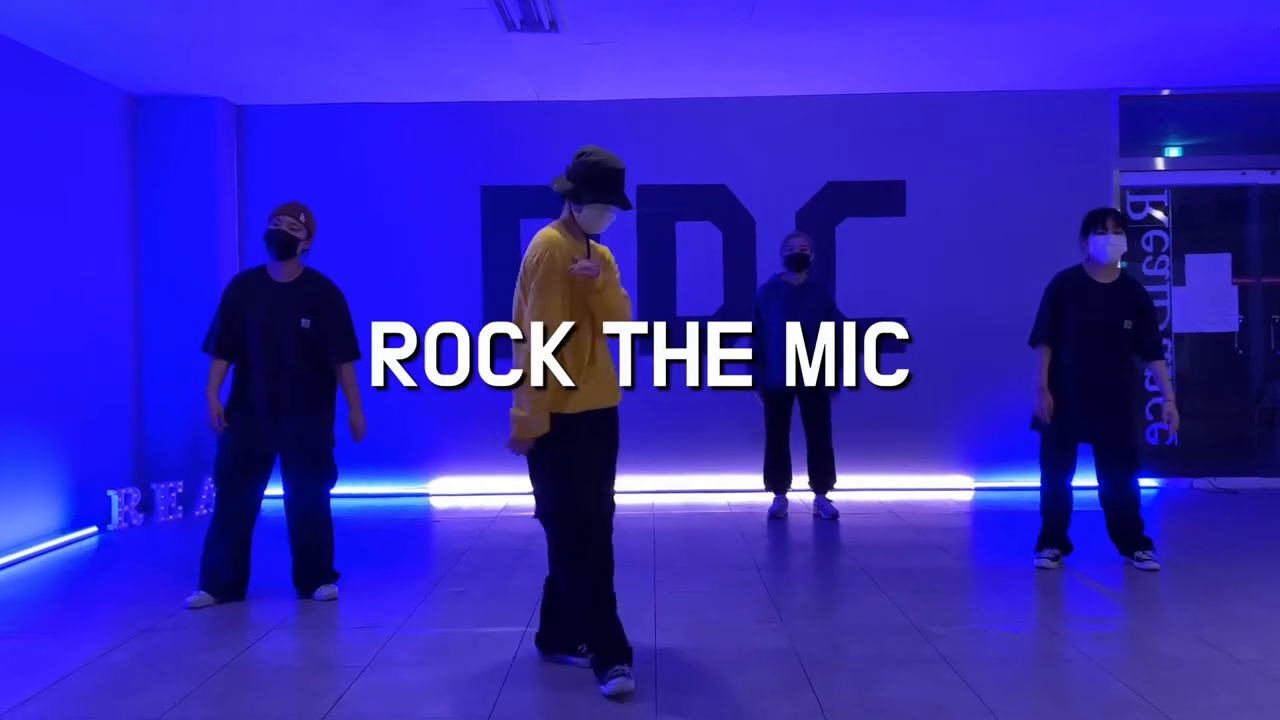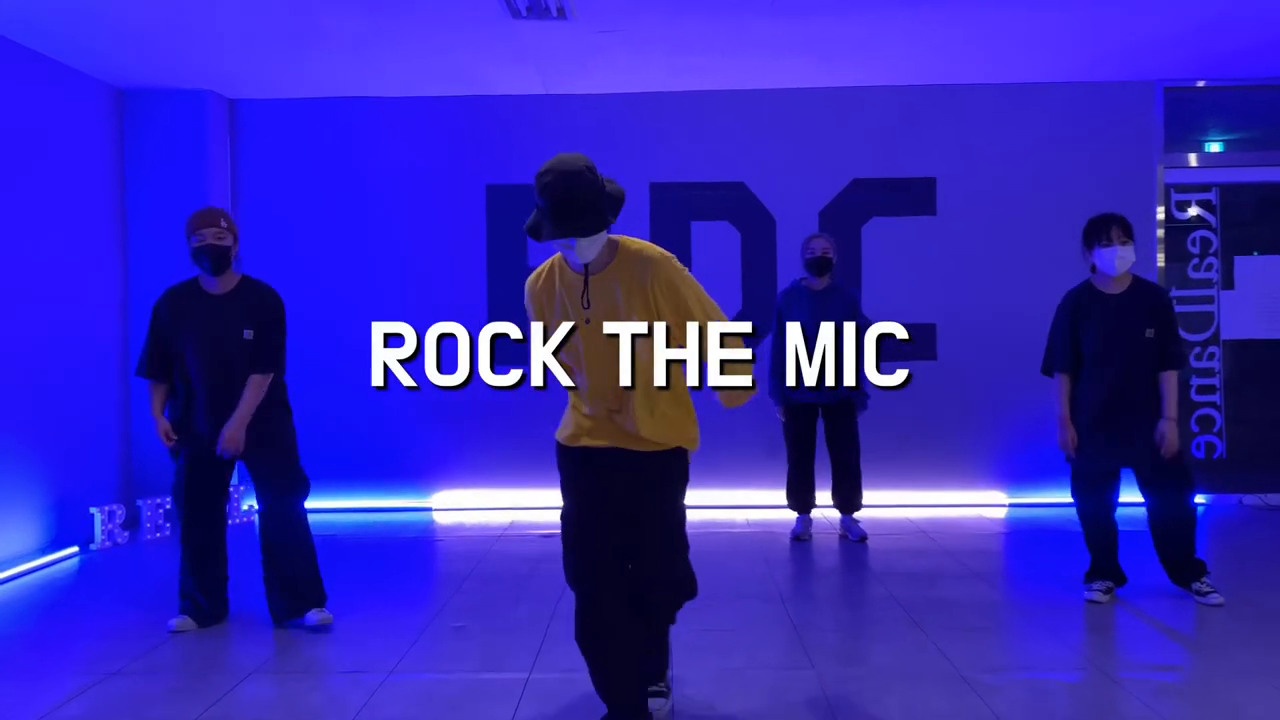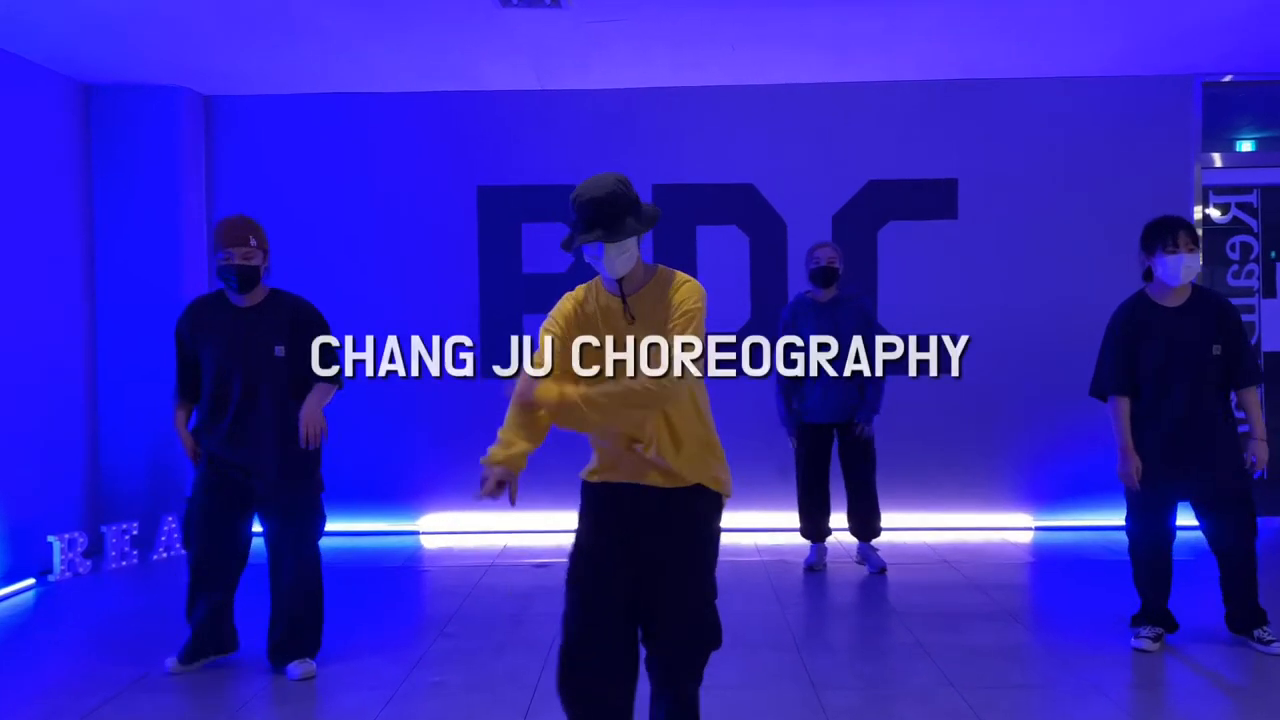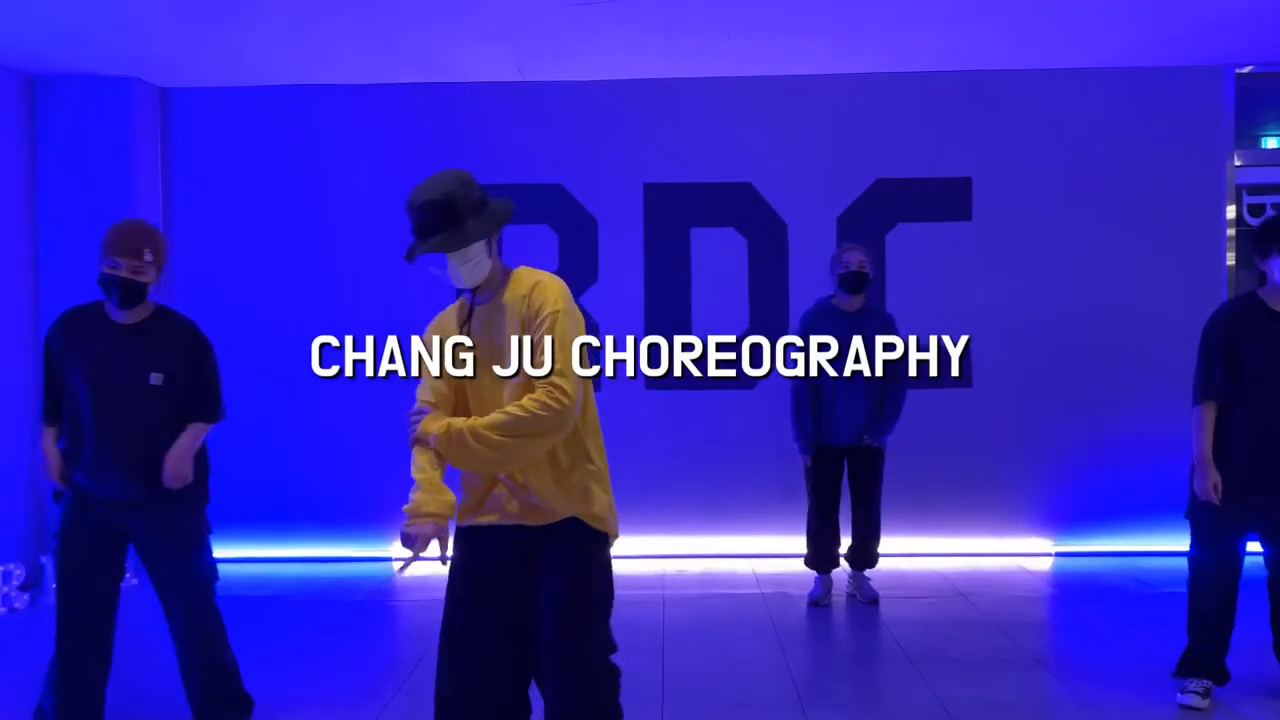
dt=0.7s
person 1, frame 1
left shoulder: (600, 256)
right shoulder: (551, 247)
left elbow: (619, 320)
right elbow: (540, 339)
left wrist: (597, 282)
right wrist: (528, 418)
left hip: (596, 411)
right hip: (557, 420)
left knee: (587, 532)
right knee: (581, 537)
left ankle: (560, 636)
right ankle: (609, 652)
person 1, frame 2
left shoulder: (654, 268)
right shoulder: (541, 286)
left elbow: (714, 331)
left wrist: (734, 389)
left hip: (657, 449)
right hip: (584, 450)
left knee: (660, 582)
right knee: (596, 596)
left ankle: (650, 668)
person 1, frame 3
left shoulder: (682, 294)
right shoulder: (573, 311)
left elbow: (658, 385)
right elbow: (536, 390)
left wrist: (561, 400)
right wrist: (507, 455)
left hip: (688, 488)
right hip: (612, 492)
left knee: (680, 643)
right knee: (592, 646)
person 1, frame 4
left shoulder: (543, 295)
right shoulder: (439, 331)
left elbow: (562, 403)
right elbow: (429, 428)
left wrist: (452, 432)
right wrist: (427, 507)
left hip: (563, 520)
right hip: (485, 527)
person 2, frame 1
left shoulder: (323, 293)
right shoulder: (242, 287)
left elbow: (341, 358)
right elbow: (223, 348)
left wrist: (355, 409)
right wrist: (213, 395)
left hip: (306, 414)
right hip: (249, 411)
left knee: (308, 498)
right knee: (234, 496)
left ankle: (317, 578)
right ankle: (220, 584)
person 2, frame 2
left shoulder: (264, 300)
right shoulder: (172, 304)
left elbow: (265, 369)
right elbow: (158, 369)
left wrist: (240, 421)
right wrist: (159, 414)
left hip: (263, 426)
right hip: (198, 429)
left knee: (283, 510)
right knee: (198, 519)
left ankle: (305, 602)
right ankle: (200, 607)
person 2, frame 3
left shoulder: (298, 314)
right shoulder: (197, 318)
left elbow: (328, 374)
right elbow: (187, 385)
left wrist: (313, 404)
right wrist: (184, 428)
left hip: (287, 457)
right hip: (223, 455)
left knee: (293, 552)
right knee: (209, 544)
left ankle: (295, 649)
right ankle: (208, 639)
person 2, frame 4
left shoulder: (184, 337)
right shoulder: (68, 330)
left elbow: (207, 411)
right elbow: (51, 404)
left wrist: (186, 446)
right wrist: (52, 450)
left hip: (165, 497)
right hip: (88, 494)
left knee: (190, 603)
right knee: (79, 607)
person 3, frame 1
left shoulder: (1134, 293)
right shoulder: (1064, 285)
left elbow: (1152, 350)
right elbow: (1045, 341)
left wrist: (1168, 397)
right wrist: (1042, 388)
left hip: (1114, 399)
right hip: (1064, 396)
left knee: (1120, 473)
right knee: (1056, 473)
left ankle: (1133, 543)
right ankle: (1052, 543)
person 3, frame 2
left shoulder: (1154, 298)
right shoulder: (1075, 303)
left elbow: (1169, 364)
right elbow: (1062, 368)
left wrist: (1169, 417)
right wrist: (1064, 420)
left hip: (1147, 420)
right hip: (1093, 423)
left knee: (1173, 496)
right knee: (1093, 501)
left ankle: (1190, 573)
right ankle: (1104, 574)
person 3, frame 3
left shoulder: (1218, 310)
right shoulder: (1130, 317)
left elbow: (1244, 379)
right elbow: (1117, 390)
right wrist: (1126, 449)
left hip: (1216, 447)
right hip: (1152, 450)
left knee: (1236, 532)
right knee: (1148, 536)
right ankle: (1153, 619)
person 3, frame 4
right shoulder: (1233, 319)
right elbow: (1208, 396)
right wrist: (1204, 464)
right hip: (1231, 473)
right knee: (1214, 569)
right ankle: (1202, 667)
person 4, frame 1
left shoulder: (821, 294)
right shoulder: (767, 292)
left elbow: (834, 338)
right elbow: (757, 338)
right wrist: (758, 380)
right hip: (776, 381)
left knee: (819, 438)
right knee: (776, 439)
left ankle: (821, 496)
right ankle: (779, 496)
person 4, frame 2
left shoulder: (846, 299)
right shoulder: (787, 299)
right elbow: (778, 350)
left wrist: (860, 395)
right wrist: (777, 395)
left hip: (839, 394)
right hip: (797, 394)
left knee: (846, 456)
right knee: (800, 458)
left ankle: (847, 517)
right ankle: (803, 517)
person 4, frame 3
left shoulder: (856, 311)
right shoulder: (795, 312)
right elbow: (785, 370)
left wrist: (868, 410)
right wrist: (789, 420)
left hip: (853, 414)
right hip: (812, 416)
left knee: (861, 481)
right knee: (810, 483)
left ankle: (865, 545)
right ankle: (817, 545)
person 4, frame 4
left shoulder: (882, 323)
right shoulder: (814, 319)
left elbow: (896, 382)
right elbow: (802, 383)
left wrist: (881, 428)
right wrist: (804, 438)
left hip: (867, 437)
right hip: (824, 437)
left knee: (867, 507)
right knee: (822, 509)
left ankle: (859, 574)
right ankle: (822, 576)
